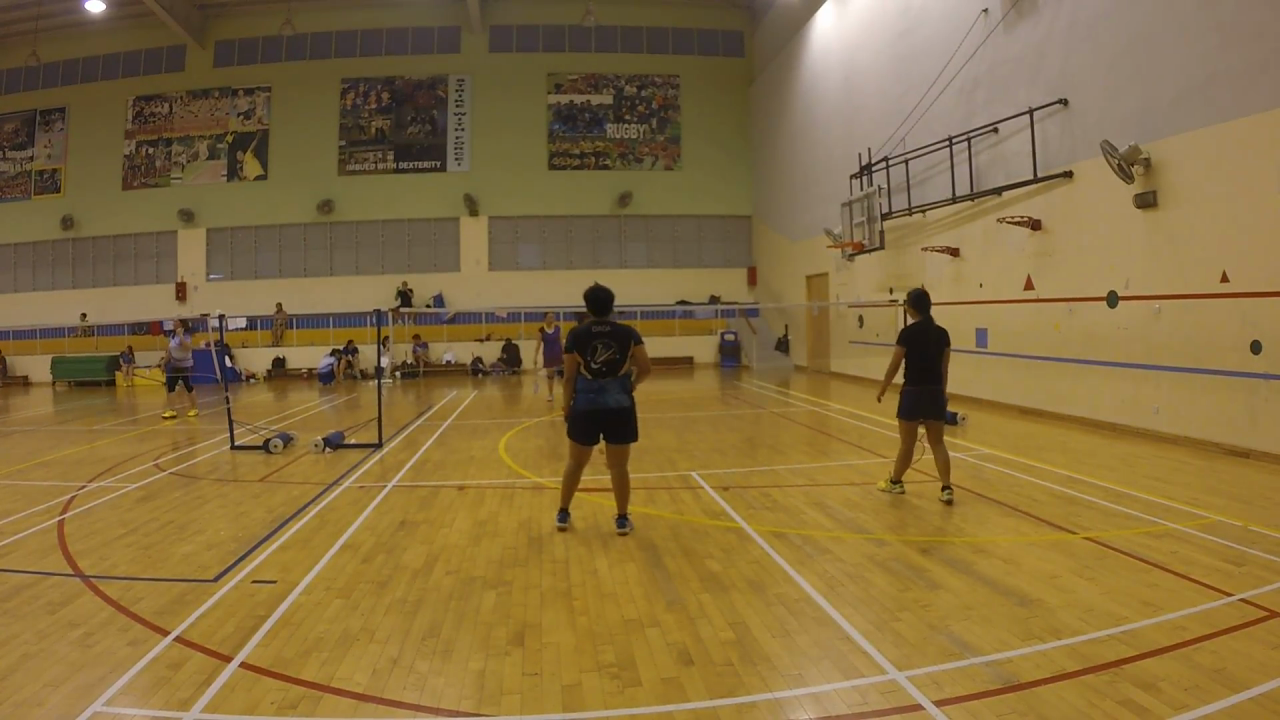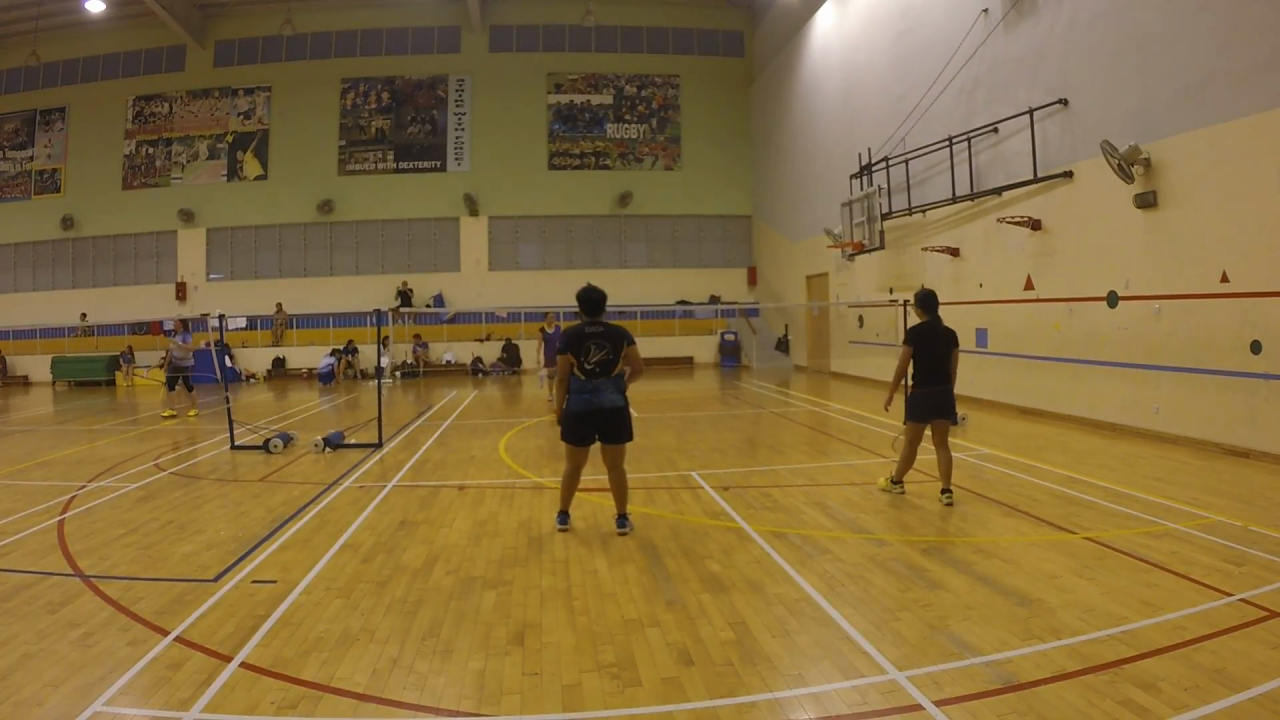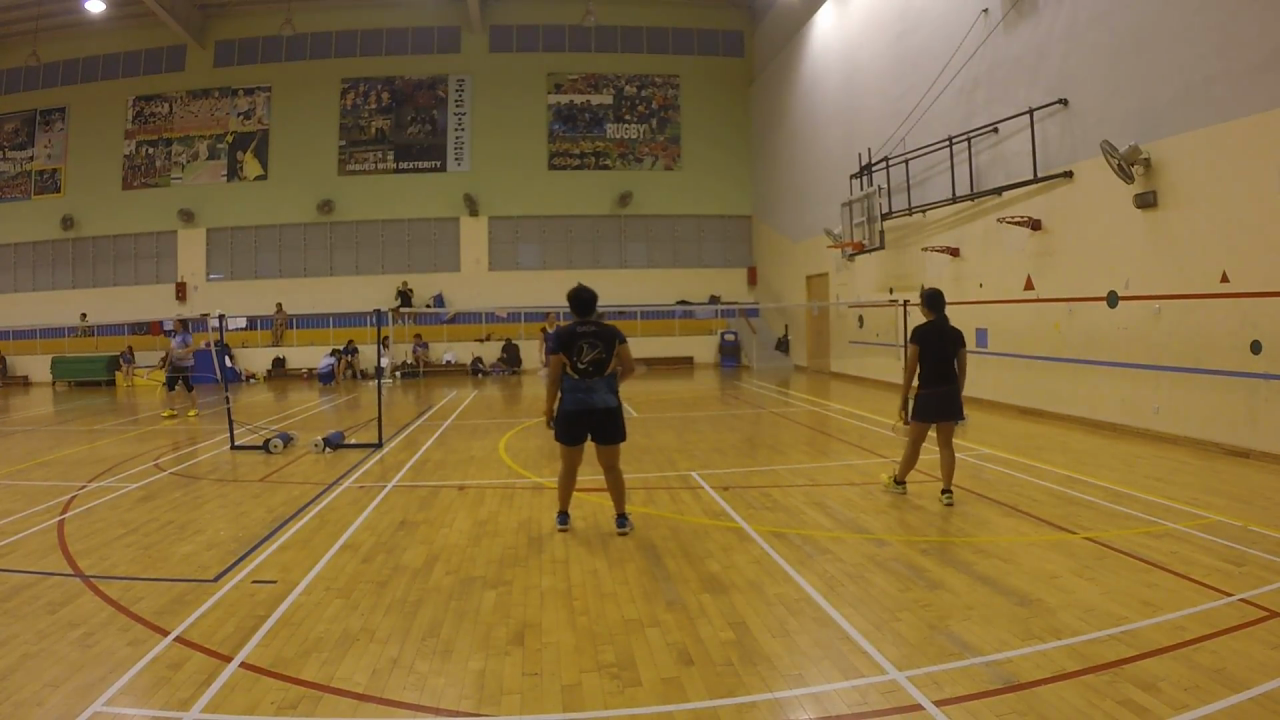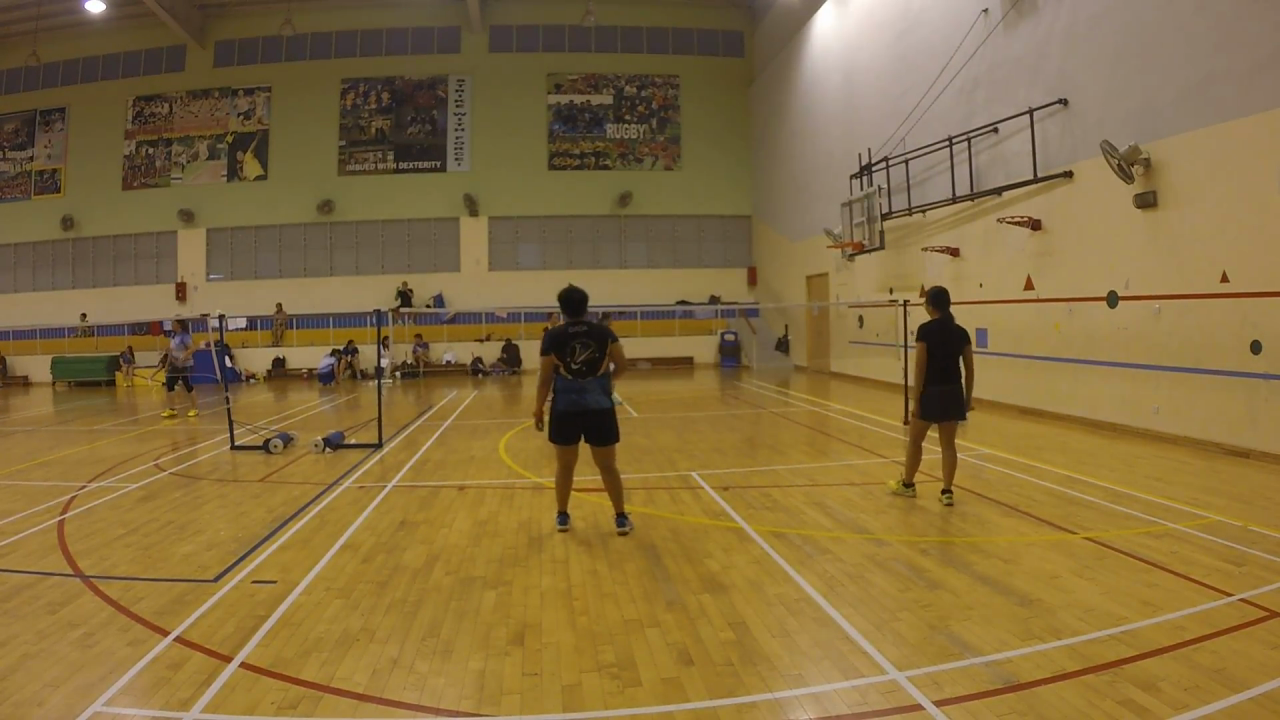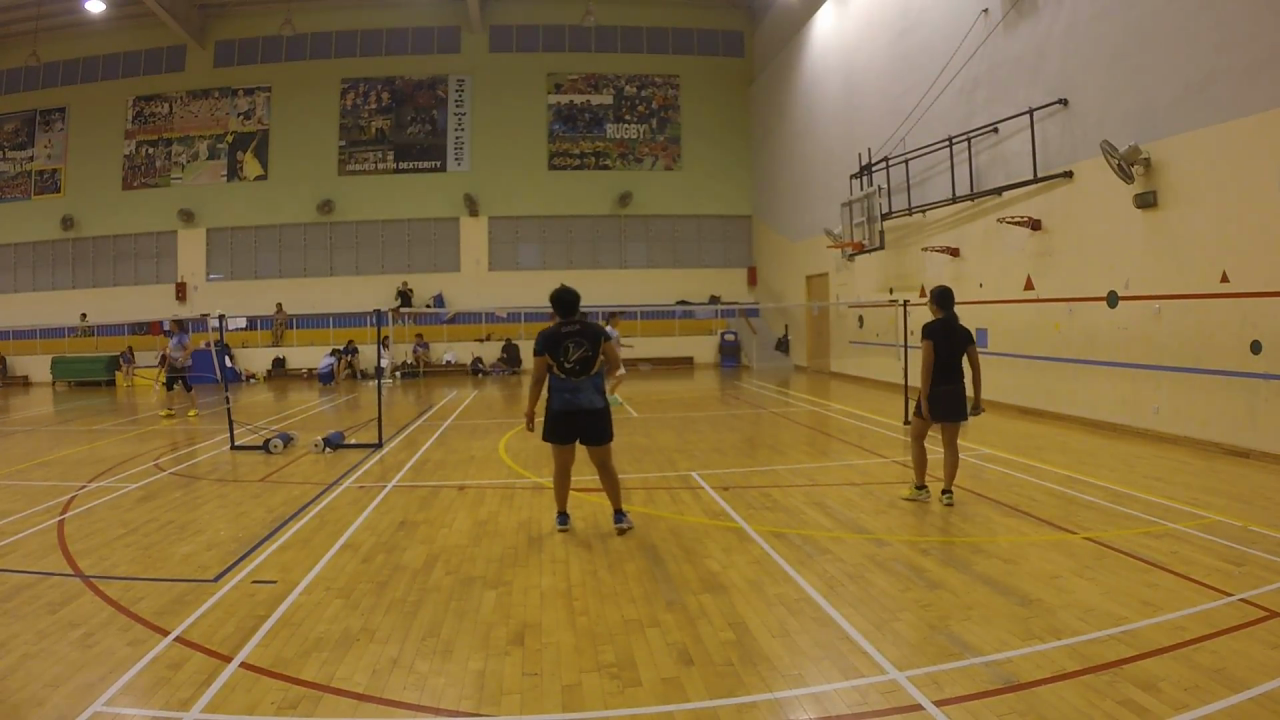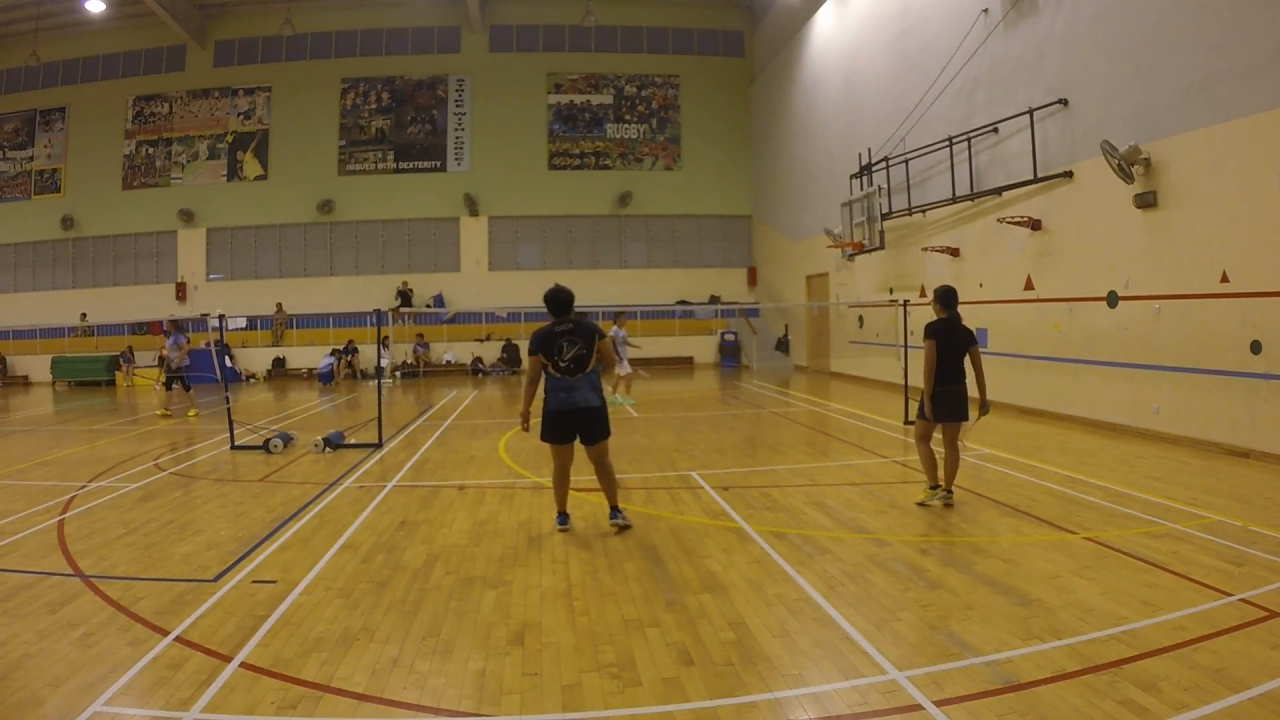
dt=0.1s
person 1, frame 1
left shoulder: (575, 335)
right shoulder: (628, 333)
left elbow: (569, 376)
right elbow: (645, 369)
left wrist: (566, 404)
right wrist: (633, 383)
left hip: (585, 407)
right hip: (619, 407)
left knee: (576, 462)
right knee: (618, 466)
left ankle: (562, 514)
right ankle: (622, 519)
person 1, frame 2
left shoulder: (568, 336)
right shoulder: (620, 334)
left elbow: (562, 378)
right elbow: (638, 369)
left wrist: (558, 406)
right wrist: (625, 383)
left hip: (578, 409)
right hip: (613, 408)
left knee: (573, 465)
right knee: (615, 466)
left ankle: (563, 515)
right ankle: (622, 518)
person 1, frame 3
left shoulder: (560, 335)
right shoulder: (612, 333)
left elbow: (554, 378)
right elbow: (629, 368)
left wrist: (549, 407)
left hip: (572, 408)
right hip: (606, 408)
left knee: (569, 466)
right knee: (611, 466)
left ankle: (562, 516)
right ankle: (622, 518)
person 1, frame 4
left shoulder: (552, 336)
right shoulder: (604, 333)
left elbow: (546, 378)
right elbow: (622, 366)
left wrist: (538, 409)
left hip: (565, 409)
right hip: (600, 407)
left knee: (565, 465)
right knee: (608, 465)
left ankle: (562, 516)
right ankle: (621, 518)
person 1, frame 5
left shoulder: (545, 337)
right shoulder: (597, 331)
left elbow: (538, 379)
right elbow: (615, 364)
left wrist: (530, 409)
left hip: (560, 409)
right hip: (594, 407)
left knee: (562, 466)
right knee: (604, 463)
left ankle: (562, 516)
right ankle: (619, 515)
person 1, frame 6
left shoulder: (540, 337)
right shoulder: (591, 330)
left elbow: (533, 378)
right elbow: (610, 361)
left wrist: (525, 409)
left hip: (557, 408)
right hip: (592, 405)
left knee: (561, 464)
right knee: (601, 460)
left ankle: (562, 516)
right ankle: (615, 511)
person 2, frame 1
left shoulder: (908, 333)
right shoulder: (942, 333)
left elbow: (894, 366)
right elbow: (944, 369)
left wrist: (882, 389)
right wrist: (942, 394)
left hip: (913, 393)
right hip: (935, 393)
left knee: (907, 442)
right knee: (937, 442)
left ankle: (895, 482)
right ankle: (946, 488)
person 2, frame 2
left shoulder: (914, 334)
right shoulder: (949, 334)
left elbow: (902, 369)
right elbow: (953, 369)
left wrist: (890, 395)
left hip: (922, 394)
right hip: (944, 394)
left knee: (911, 443)
right knee: (942, 444)
left ankle: (895, 482)
right ankle: (946, 491)
person 2, frame 3
left shoulder: (920, 332)
right shoulder: (956, 334)
left elbow: (911, 369)
right elbow: (962, 370)
left wrist: (903, 399)
right wrist: (957, 395)
left hip: (928, 394)
right hip: (950, 394)
left knee: (914, 442)
right knee: (946, 444)
left ankle: (898, 481)
right ankle: (947, 491)
person 2, frame 4
left shoulder: (926, 330)
right shoulder: (961, 332)
left elbow: (920, 367)
right elbow: (969, 369)
left wrist: (916, 399)
right wrist: (967, 397)
left hip: (932, 392)
right hip: (955, 393)
left knee: (916, 439)
right knee: (948, 444)
left ankle: (907, 484)
right ankle: (947, 492)
person 2, frame 5
left shoulder: (930, 329)
right shoulder: (964, 332)
left elbow: (927, 365)
right elbow: (976, 368)
left wrist: (923, 397)
right wrist: (977, 398)
left hip: (935, 392)
right hip: (956, 392)
left knee: (917, 438)
right knee: (950, 444)
left ankle: (920, 487)
right ankle: (947, 491)
person 2, frame 6
left shoulder: (933, 328)
right shoulder: (966, 332)
left elbow: (930, 365)
right elbow: (978, 367)
left wrist: (927, 397)
right wrist: (983, 397)
left hip: (938, 392)
right hip: (958, 392)
left knee: (922, 438)
right knee: (951, 443)
left ankle: (934, 487)
right ankle: (946, 491)
